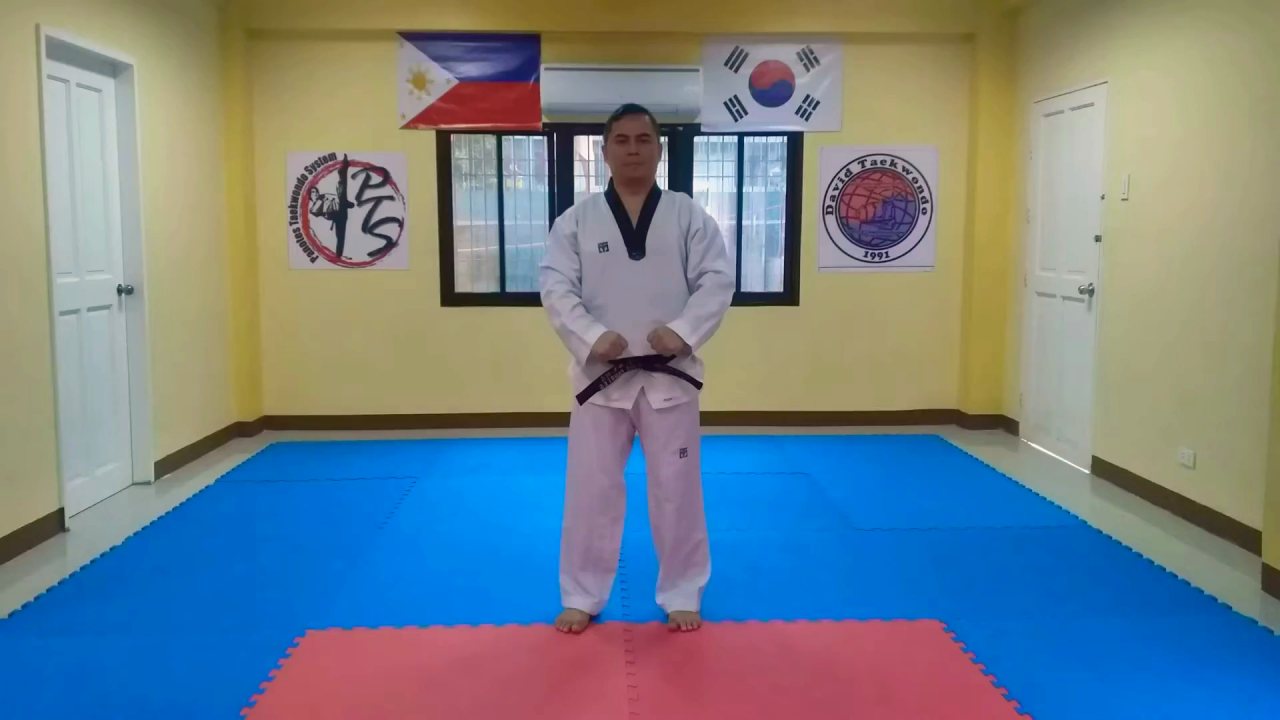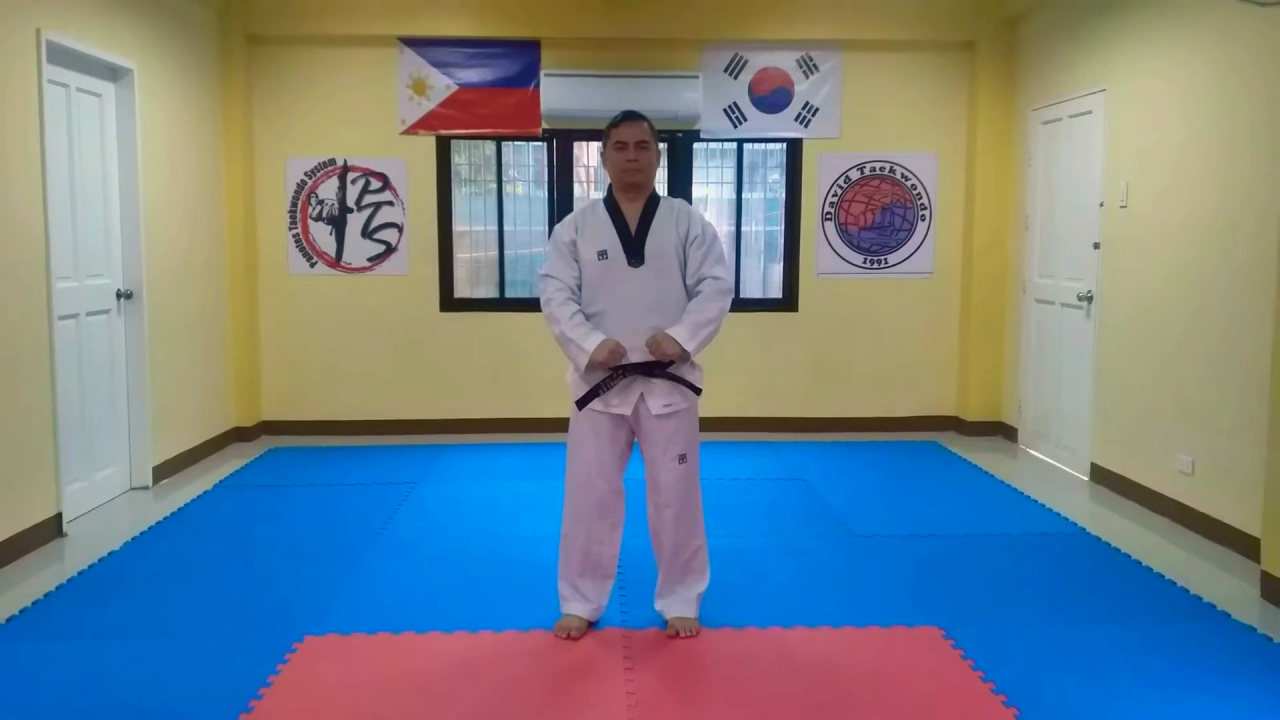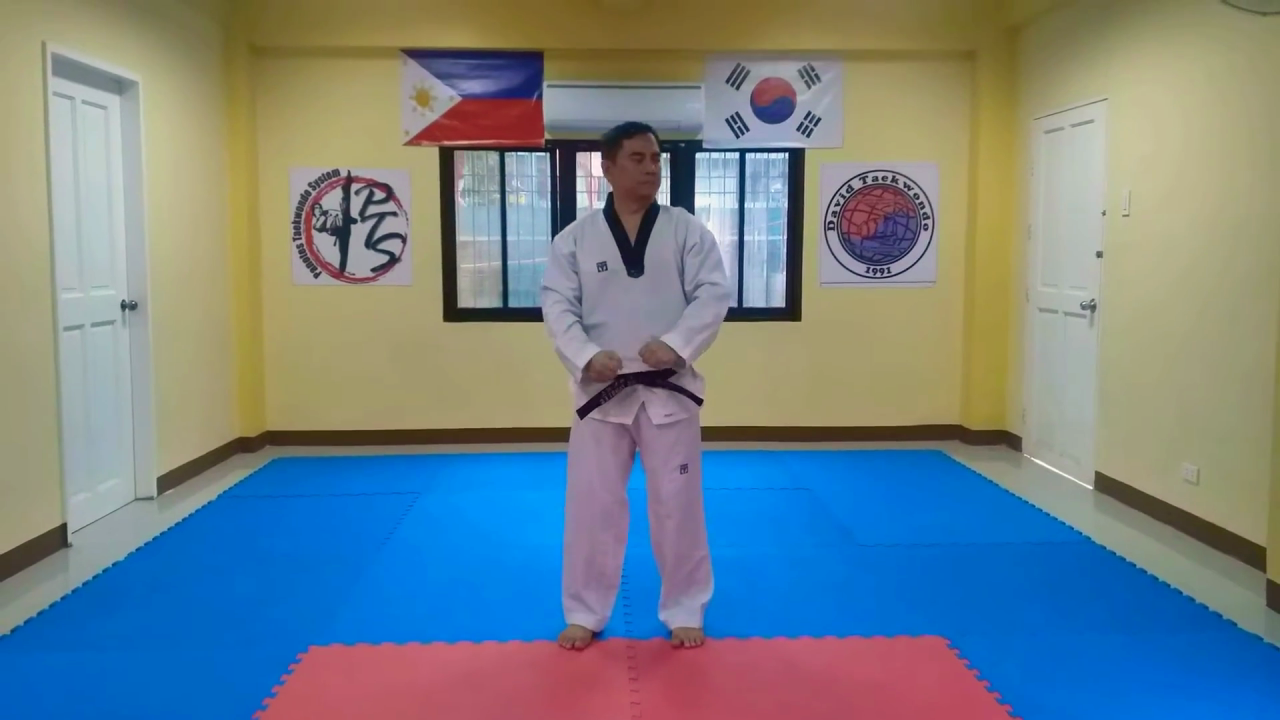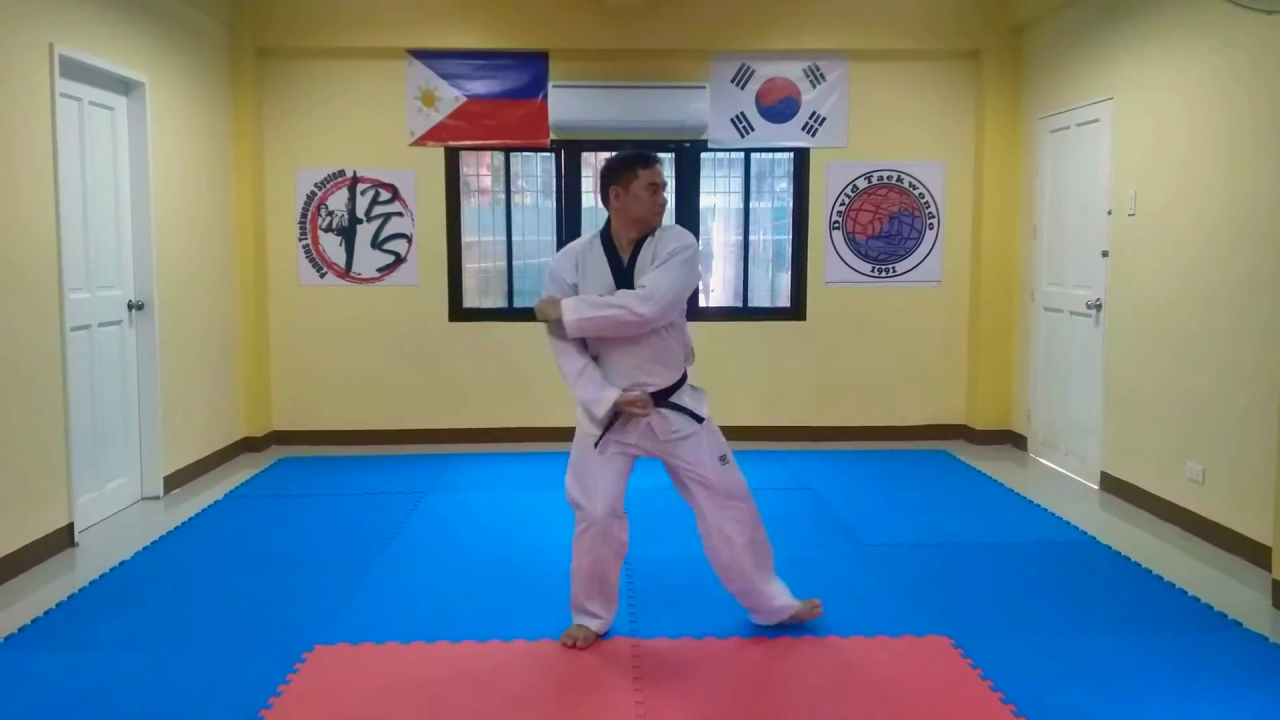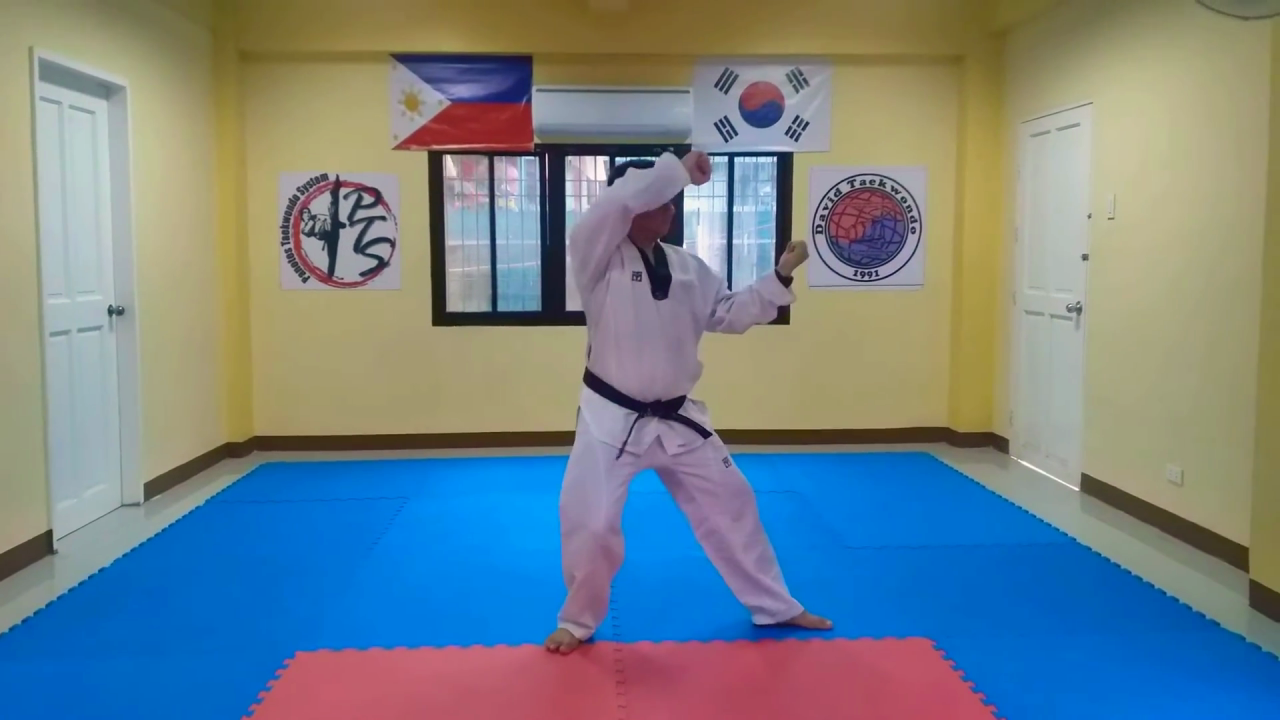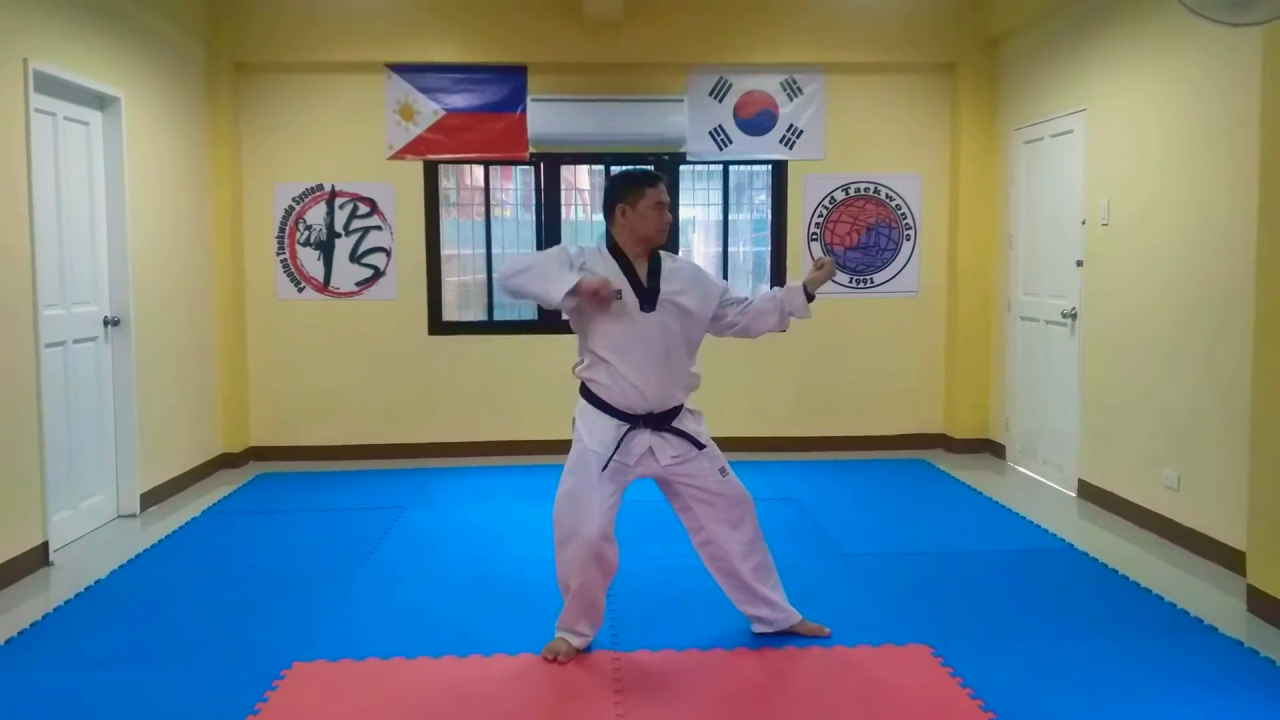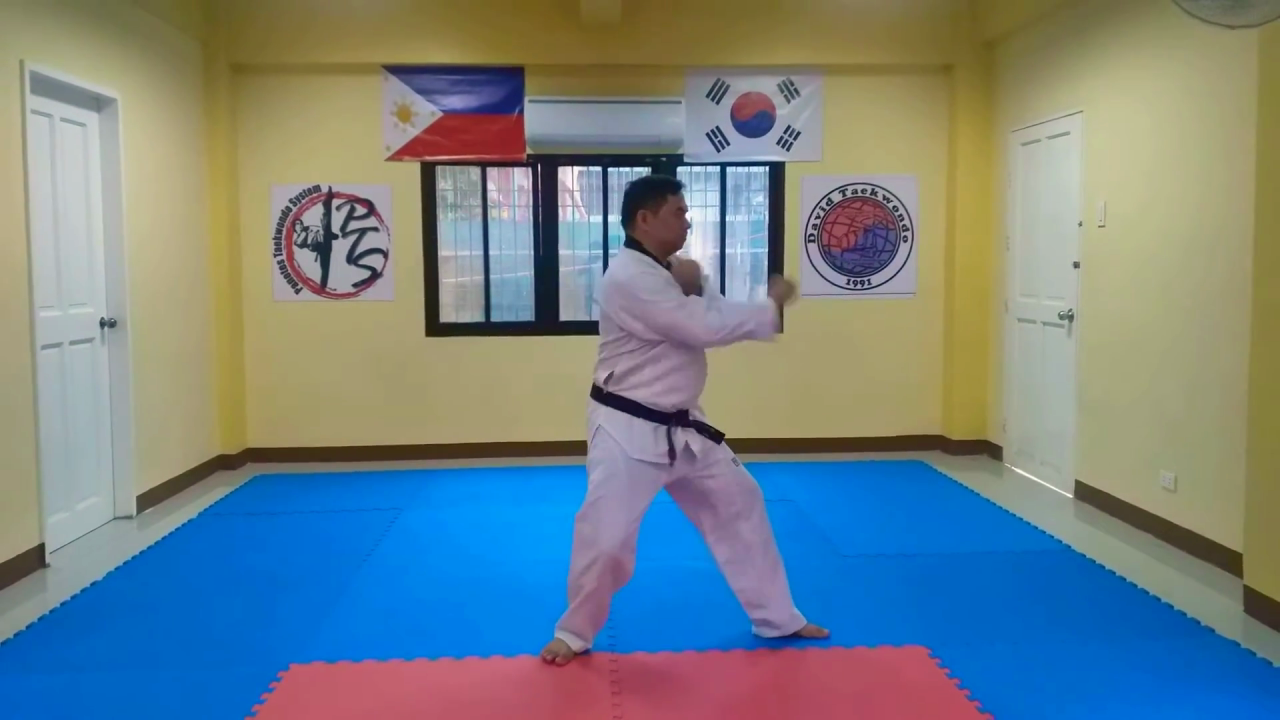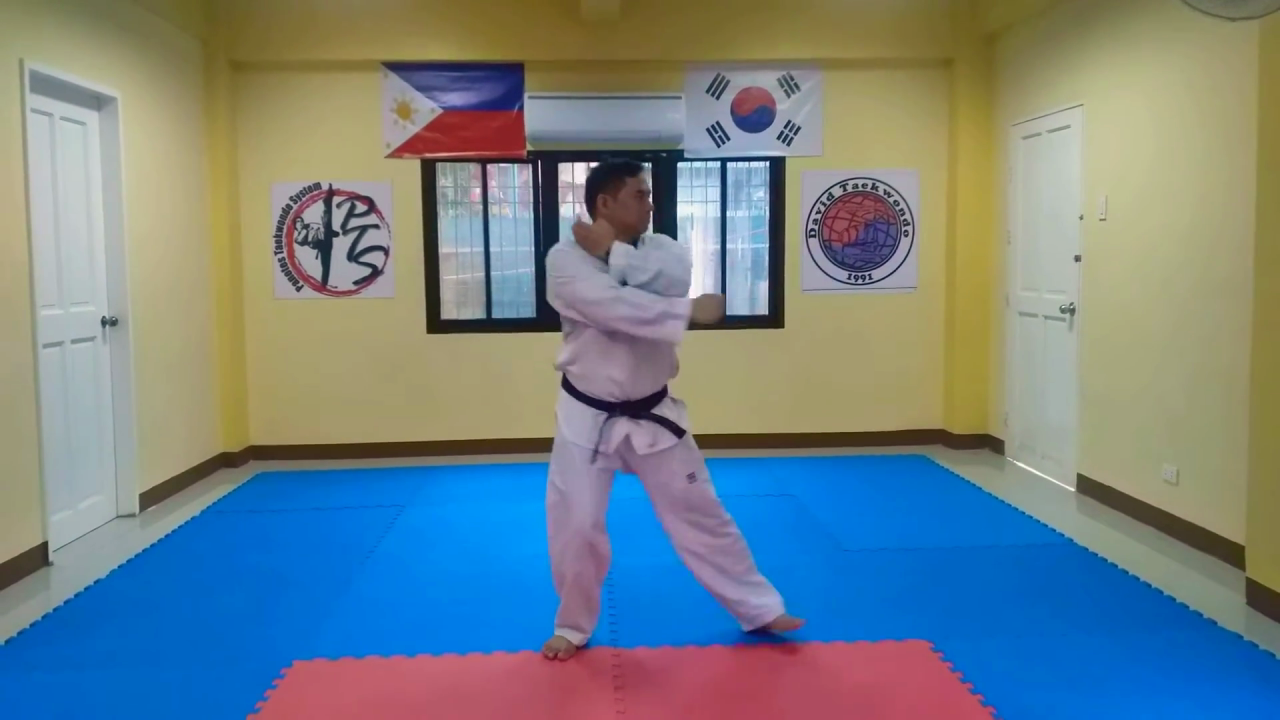
dt=0.5s
person 1, frame 1
left shoulder: (688, 215)
right shoulder: (577, 219)
left elbow: (718, 281)
right elbow: (555, 286)
left wrist: (684, 331)
right wrist: (591, 337)
left hip: (670, 373)
right hip: (602, 374)
left knee: (677, 488)
right knee: (591, 488)
left ankle: (681, 595)
right ankle: (581, 597)
person 1, frame 2
left shoulder: (687, 222)
right shoulder: (576, 227)
left elbow: (717, 286)
right elbow: (554, 294)
left wrist: (682, 337)
right wrist: (588, 345)
left hip: (668, 379)
right hip: (600, 380)
left knee: (676, 494)
right knee: (590, 495)
left ankle: (680, 602)
right ankle: (580, 603)
person 1, frame 3
left shoulder: (687, 230)
right shoulder: (576, 237)
left elbow: (713, 296)
right elbow: (557, 305)
left wrist: (676, 345)
right wrist: (585, 356)
left hip: (669, 390)
right hip: (602, 390)
left knee: (677, 505)
right knee: (592, 504)
left ankle: (684, 612)
right ankle: (585, 614)
person 1, frame 4
left shoulder: (678, 246)
right shoulder: (571, 261)
left elbow: (648, 308)
right elbow: (566, 345)
left wrist: (568, 311)
right wrist: (608, 399)
left hip: (675, 404)
right hip: (609, 409)
left knee: (730, 499)
right knee: (597, 513)
left ankle: (772, 603)
right ankle: (590, 616)
person 1, frame 5
left shoulder: (687, 266)
right shoulder: (597, 253)
left elbow: (730, 314)
right elbow: (620, 199)
left wrist: (780, 276)
right wrist: (680, 170)
left hip: (678, 418)
right hip: (612, 417)
left knee: (731, 506)
right knee: (592, 523)
left ankle: (776, 606)
right ankle: (577, 620)
person 1, frame 6
left shoulder: (687, 276)
right shoulder: (578, 262)
left elbow: (741, 317)
right elbow: (515, 274)
left wrist: (802, 291)
right wrist: (572, 286)
left hip: (674, 427)
right hip: (606, 427)
left knee: (730, 512)
right knee: (583, 532)
left ankle: (775, 615)
right ankle: (575, 630)
person 1, frame 7
left shoulder: (669, 269)
right shoulder: (629, 278)
left elbow: (718, 321)
right elbow: (708, 329)
left wrist: (695, 290)
right wrist: (771, 304)
left hip: (681, 426)
right hip: (628, 430)
left knee: (740, 507)
right knee: (608, 538)
left ankle: (778, 618)
right ankle: (574, 632)
person 1, frame 8
left shoulder: (660, 247)
right shoulder: (566, 258)
left elbow: (674, 281)
right elbow: (618, 309)
left wrist: (613, 251)
right wrist: (689, 312)
left hip: (653, 415)
right hip: (588, 418)
left knee: (698, 512)
right knee: (576, 526)
left ankle: (761, 608)
right ankle: (572, 626)
